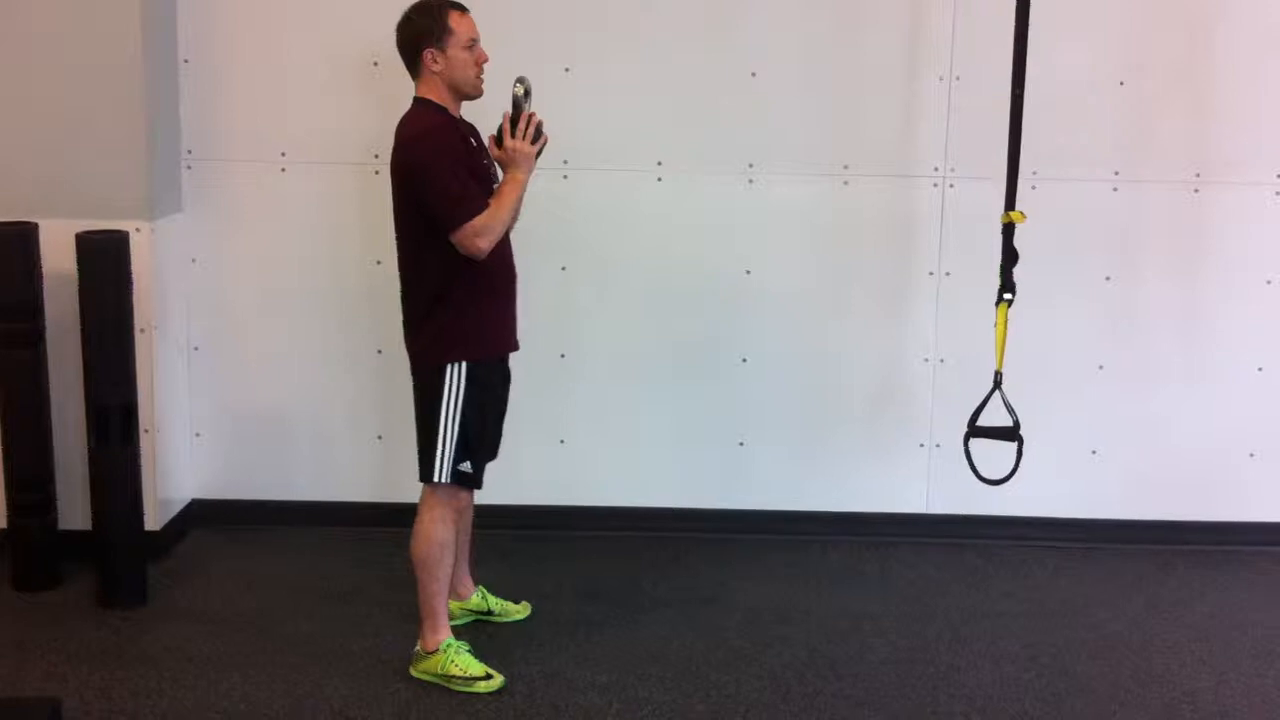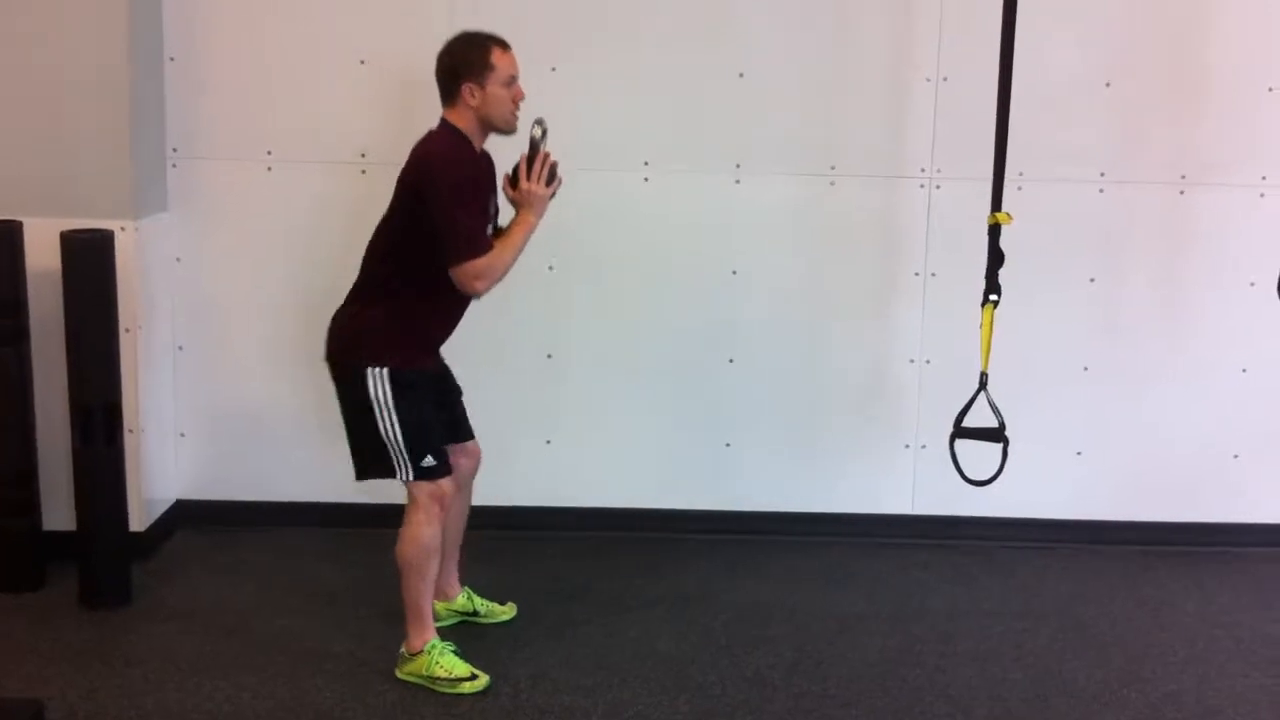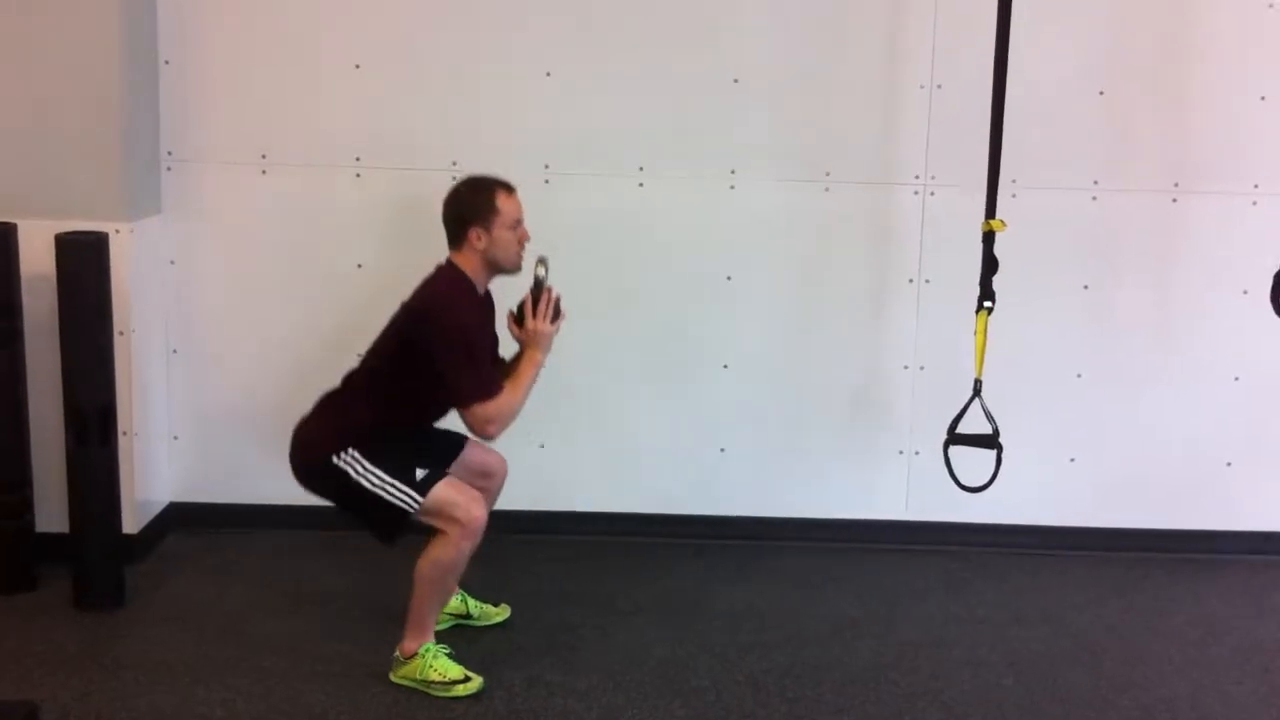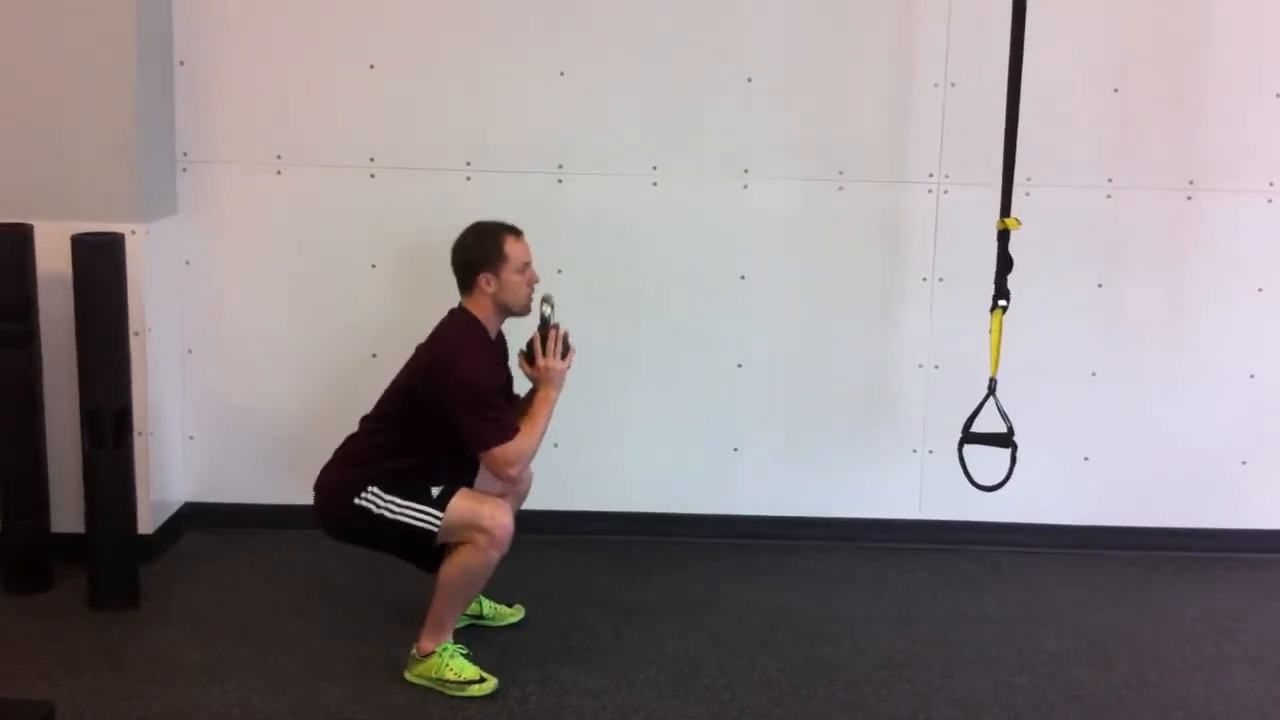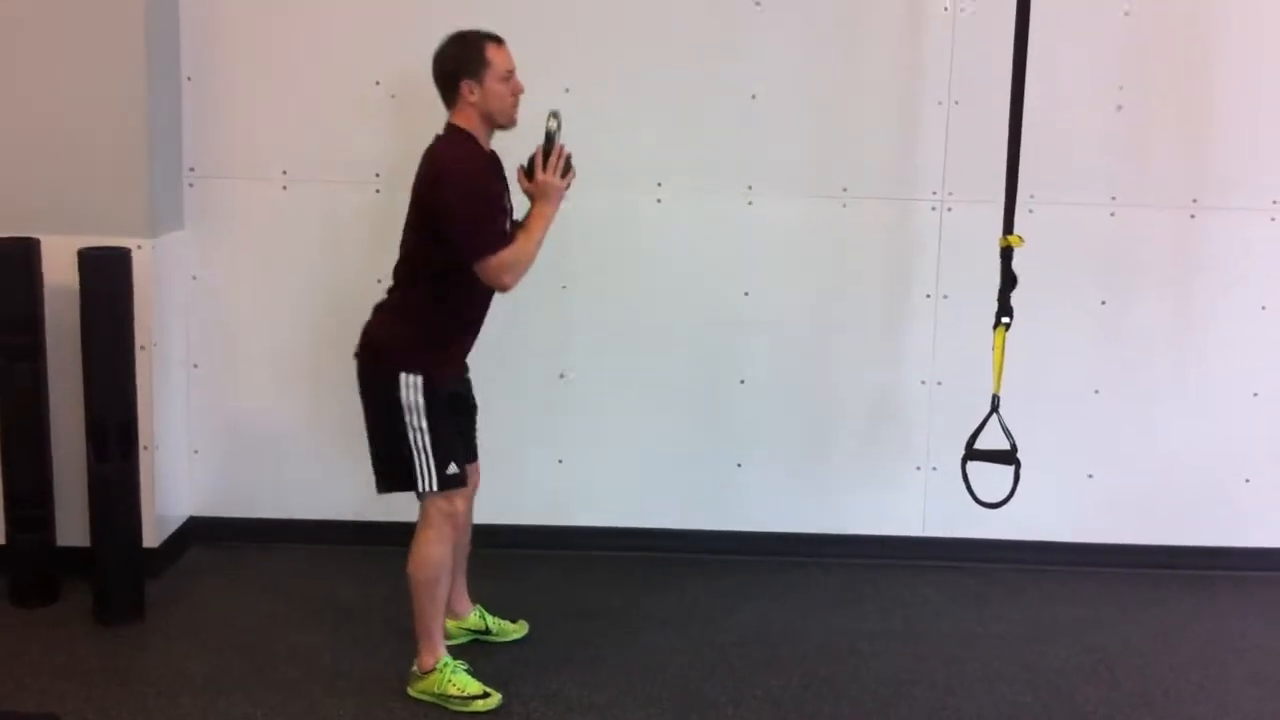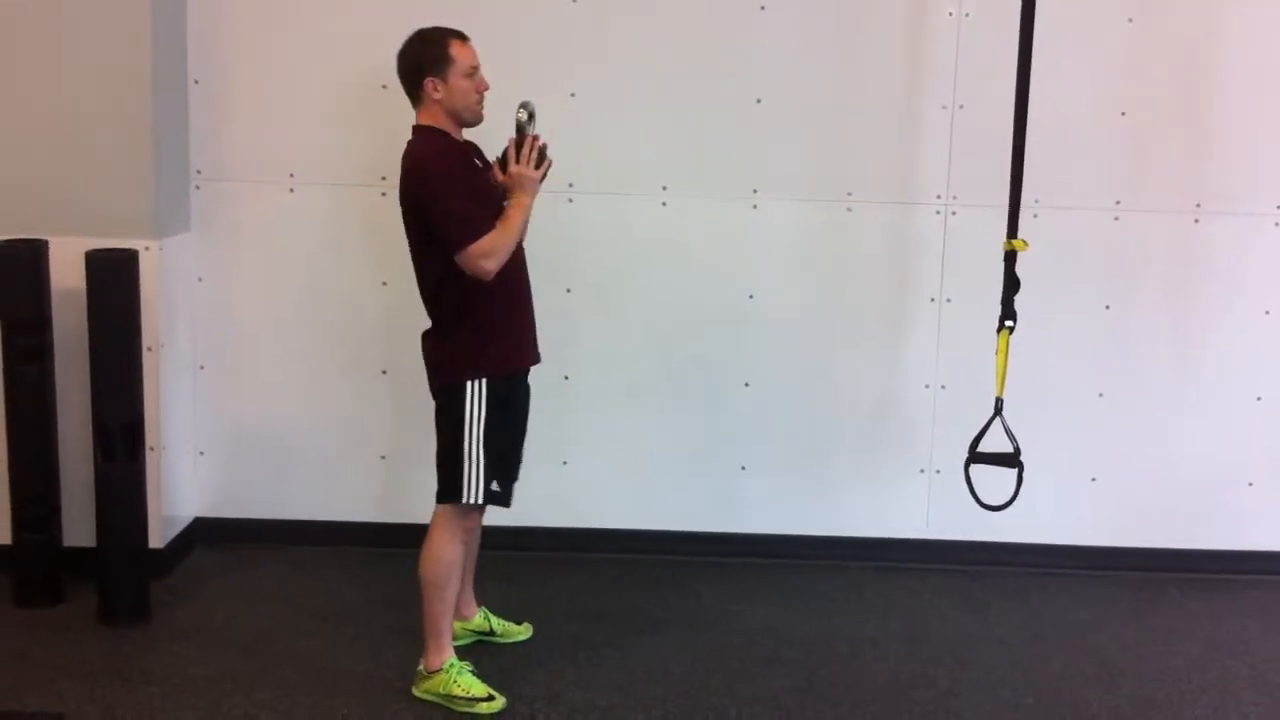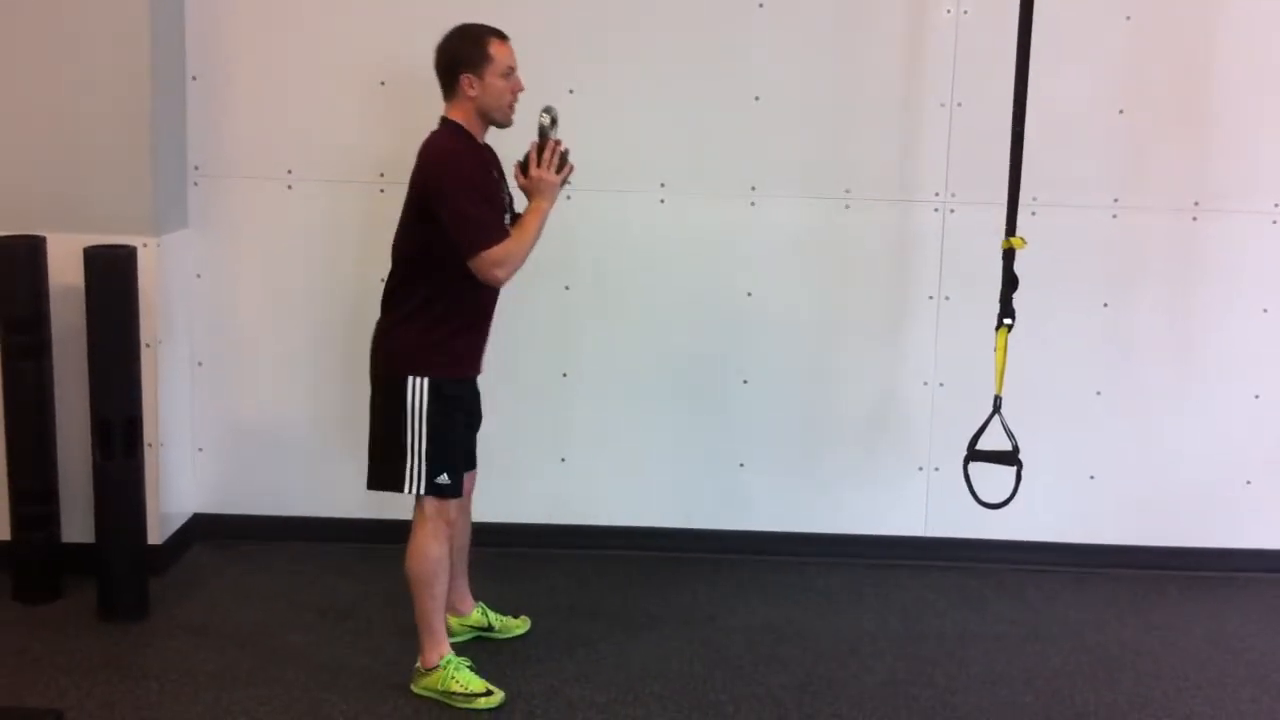
dt=0.7s
person 1, frame 1
left shoulder: (451, 129)
right shoulder: (426, 136)
right elbow: (476, 237)
left wrist: (506, 166)
right wrist: (519, 170)
left hip: (477, 338)
right hip: (453, 345)
left knee: (463, 481)
right knee: (445, 488)
left ankle: (462, 591)
right ankle: (434, 646)
person 1, frame 2
left shoulder: (471, 158)
right shoulder: (444, 161)
left elbow: (480, 258)
right elbow: (476, 278)
left wrist: (522, 208)
right wrist: (531, 214)
left hip: (412, 348)
right hip: (375, 352)
left knee: (463, 462)
right knee: (433, 491)
left ankle: (449, 594)
right ankle: (419, 648)
person 1, frame 3
left shoulder: (470, 294)
right shoulder: (449, 306)
left elbow: (489, 387)
right elbow: (488, 419)
left wrist: (526, 347)
right wrist: (538, 350)
left hip: (380, 430)
right hip: (336, 446)
left knee: (489, 470)
right knee: (466, 514)
left ankle: (444, 596)
right ankle: (414, 653)
person 1, frame 4
left shoulder: (481, 336)
right shoulder: (461, 356)
left elbow: (503, 432)
right elbow: (506, 459)
left wrist: (538, 384)
right wrist: (551, 388)
left hip: (402, 467)
right hip: (356, 493)
left knee: (516, 481)
right knee: (493, 524)
left ankle: (457, 598)
right ankle: (430, 652)
person 1, frame 5
left shoulder: (476, 157)
right shoulder: (458, 164)
left elbow: (495, 255)
right elbow: (503, 271)
left wrist: (537, 203)
right wrist: (547, 205)
left hip: (436, 356)
right hip: (406, 362)
left knee: (463, 489)
right knee: (444, 509)
left ankle: (458, 613)
person 1, frame 6
left shoulder: (457, 153)
right shoulder: (432, 161)
right elbow: (483, 259)
left wrist: (512, 188)
right wrist: (524, 194)
left hip: (495, 354)
right hip: (473, 362)
left knee: (474, 498)
right knee: (457, 506)
left ankle: (466, 614)
person 1, frame 7
left shoulder: (472, 152)
right shoulder: (450, 158)
left elbow: (493, 246)
right elbow: (496, 265)
left wrist: (530, 194)
right wrist: (543, 200)
left hip: (448, 357)
right hip: (421, 362)
left knee: (459, 488)
right knee: (437, 503)
left ankle: (461, 610)
right ankle: (433, 661)
